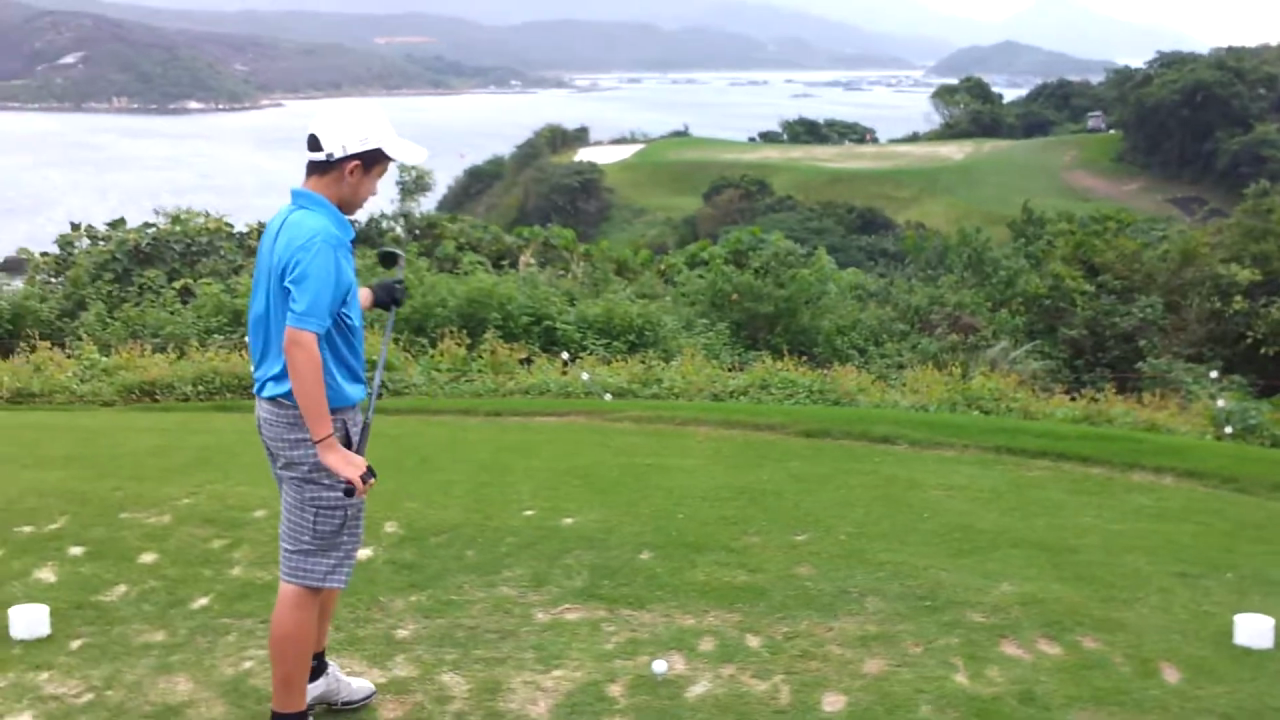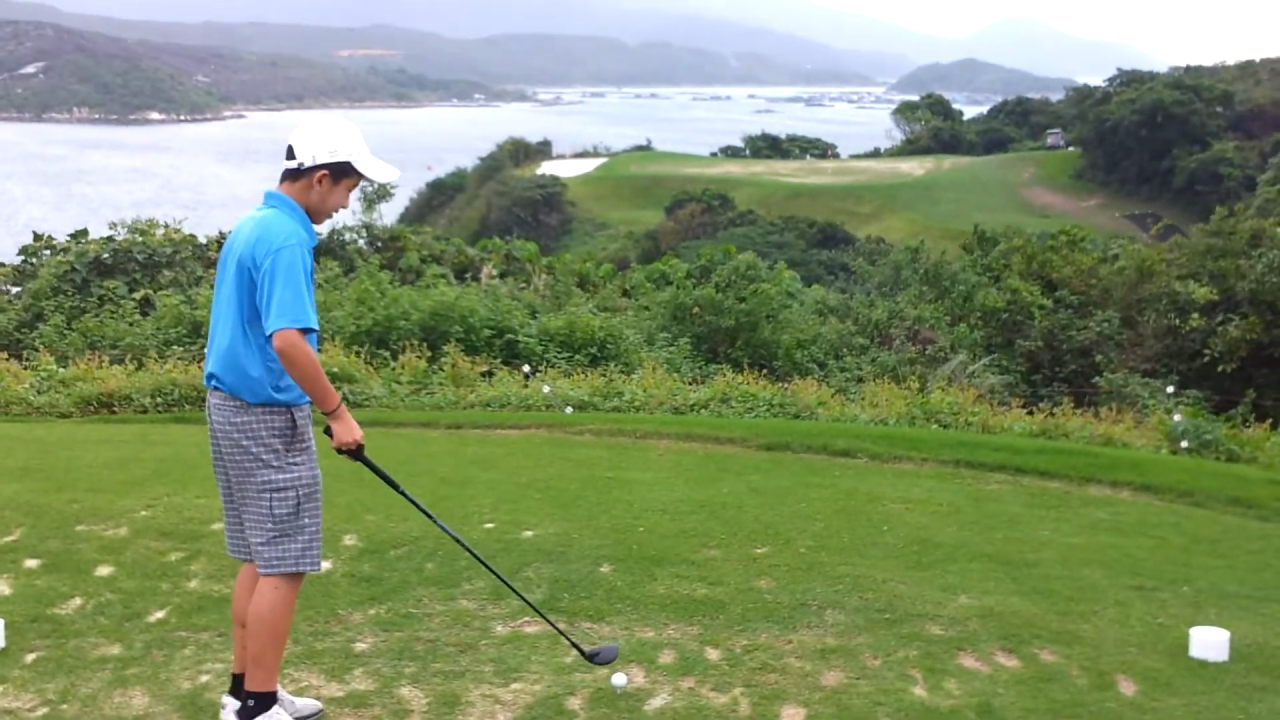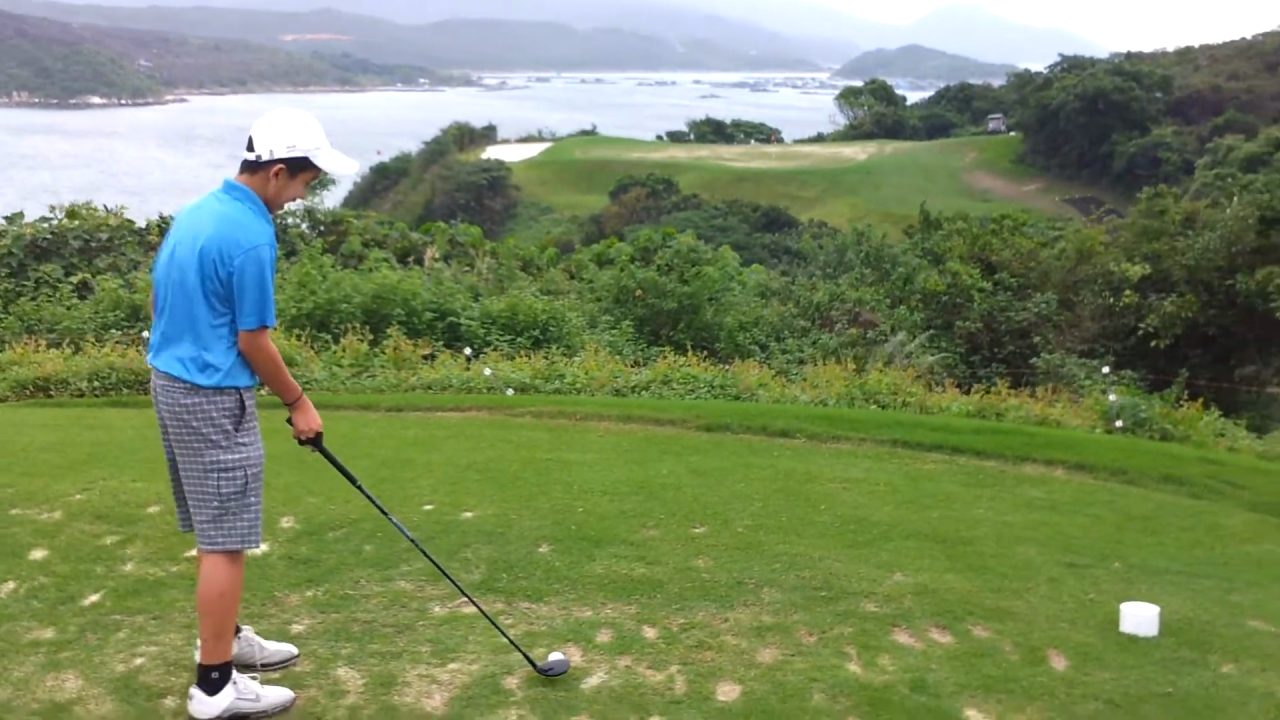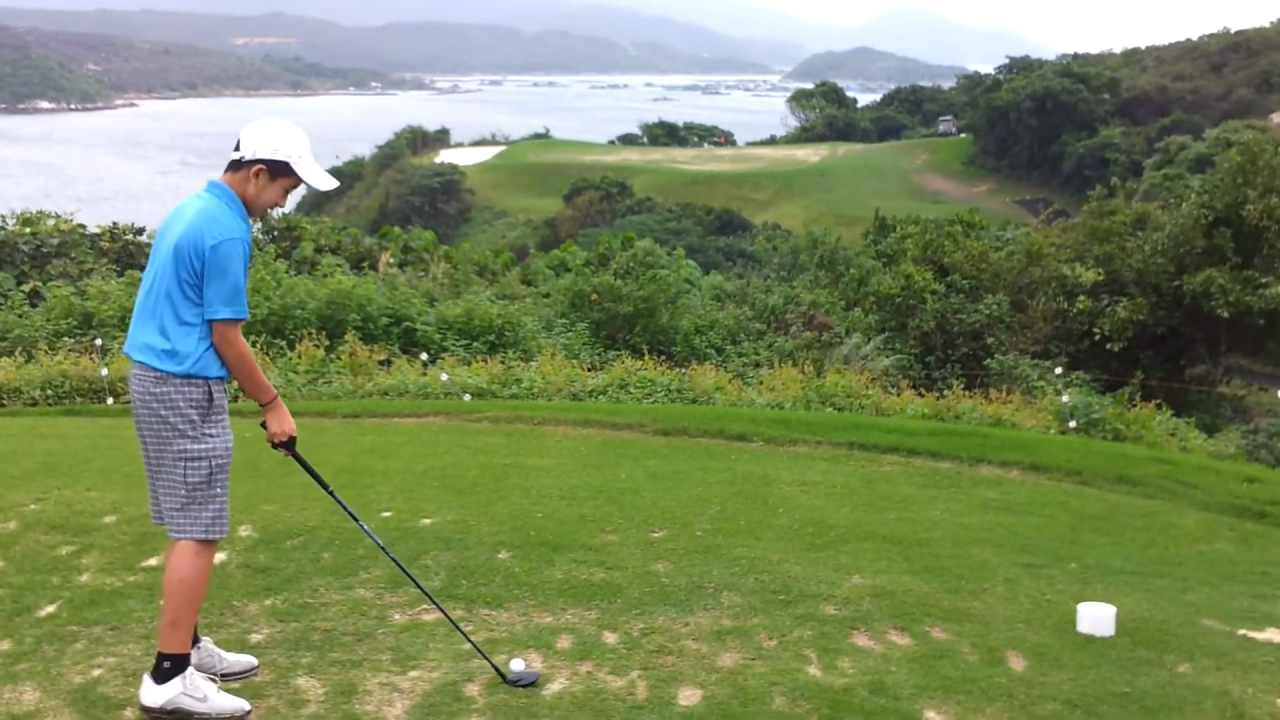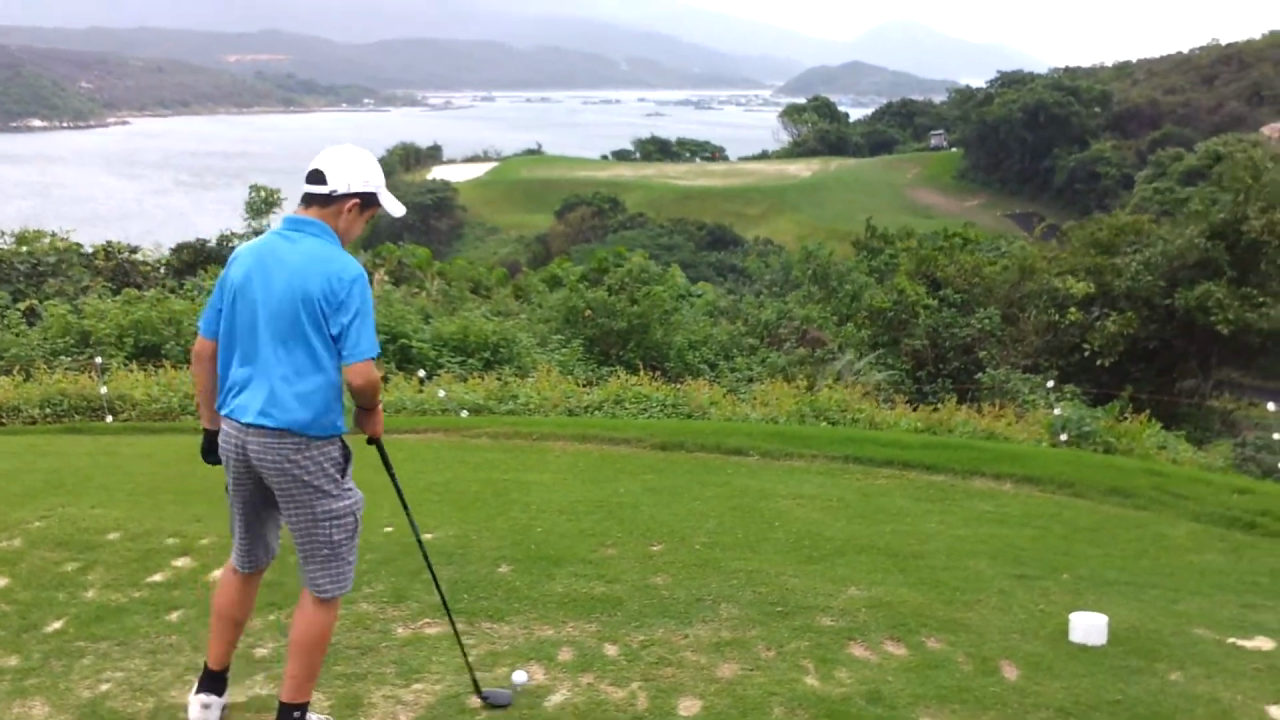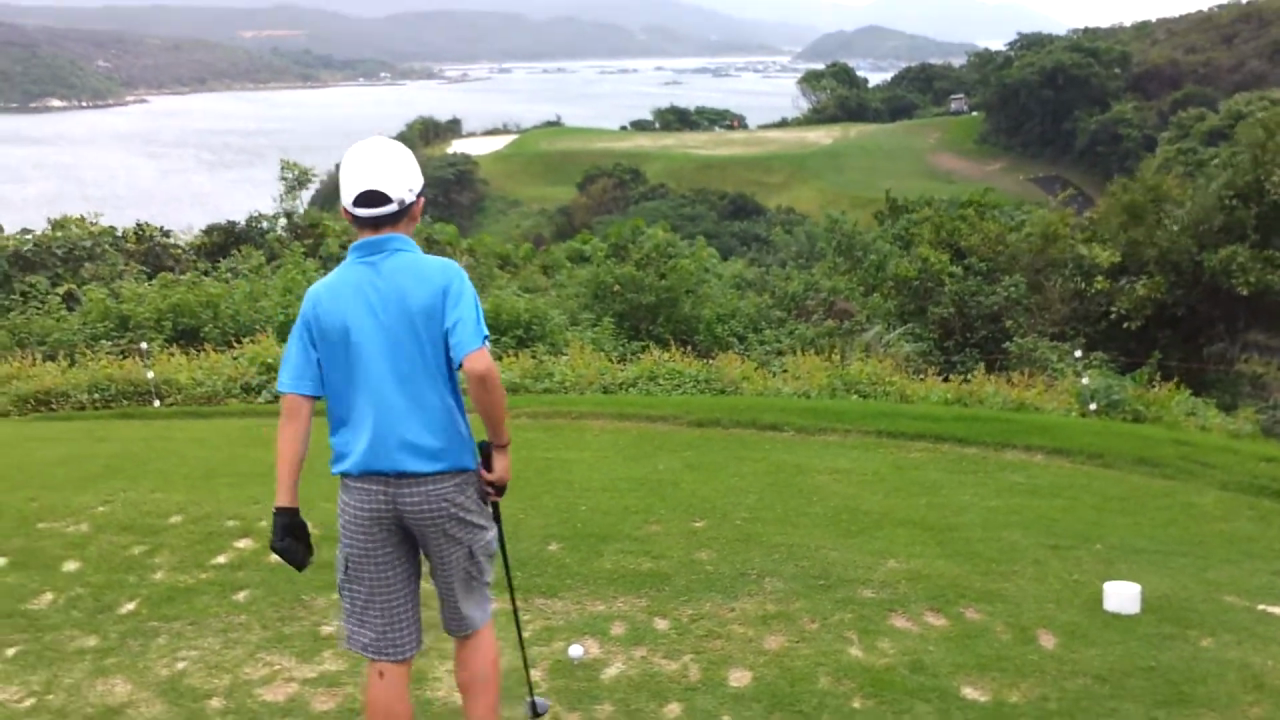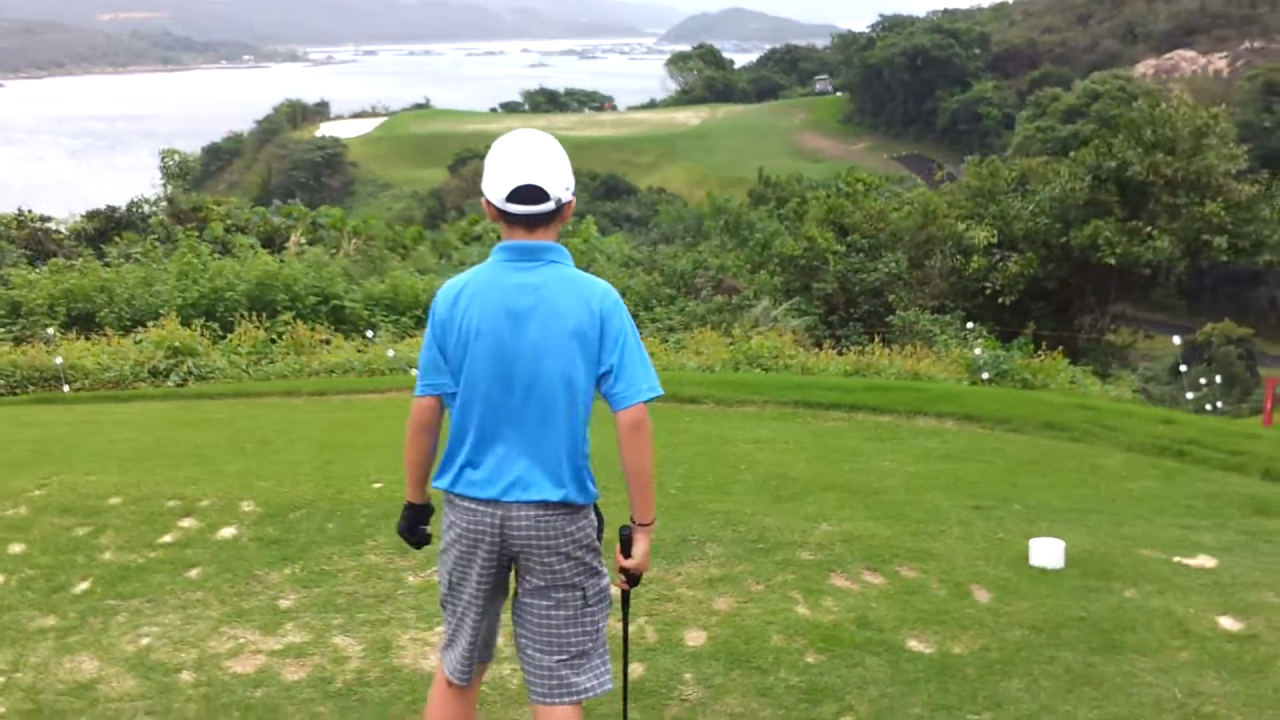
dt=0.7s
person 1, frame 1
left shoulder: (287, 223)
right shoulder: (320, 237)
right elbow: (299, 341)
left wrist: (366, 298)
right wrist: (327, 444)
left hip: (292, 414)
right hip: (312, 422)
left knee: (321, 558)
right knee: (309, 571)
person 1, frame 2
left shoulder: (252, 225)
right shoulder: (286, 239)
right elbow: (287, 340)
right wrist: (337, 412)
left hip: (232, 406)
right hip: (268, 416)
left knee: (257, 559)
right knee: (283, 565)
person 1, frame 3
left shoulder: (197, 210)
right shoulder: (251, 235)
left elbow: (171, 299)
right elbow: (253, 341)
right wrist: (298, 403)
left hip: (173, 381)
right hip: (212, 397)
left knee: (216, 529)
right knee: (226, 540)
left ankle: (224, 637)
person 1, frame 4
left shoulder: (190, 209)
right shoulder: (226, 230)
right elbow: (226, 336)
right wrist: (272, 404)
left hip: (155, 377)
right hip: (185, 389)
left knee: (187, 526)
right knee: (198, 532)
left ankle: (185, 644)
person 1, frame 5
left shoulder: (244, 256)
right shoulder: (344, 273)
left elbow: (203, 351)
right elbow: (362, 374)
left wrist: (211, 425)
right wrist: (372, 412)
left hip: (239, 435)
right hip: (308, 444)
left knee: (245, 561)
right knee: (322, 587)
person 1, frame 6
left shoulder: (321, 297)
right shoulder: (442, 277)
left elbow: (296, 408)
right elbow: (480, 369)
left wrist: (286, 508)
right wrist: (500, 447)
left hip: (365, 491)
right hip: (445, 480)
left knee: (387, 652)
right knee: (472, 621)
person 1, frame 7
left shoulder: (454, 296)
right shoulder: (597, 301)
left elbow: (426, 415)
right elbow: (633, 421)
left wrist: (414, 499)
right wrist: (643, 527)
left hip: (468, 510)
right hip: (557, 518)
left knee: (458, 664)
